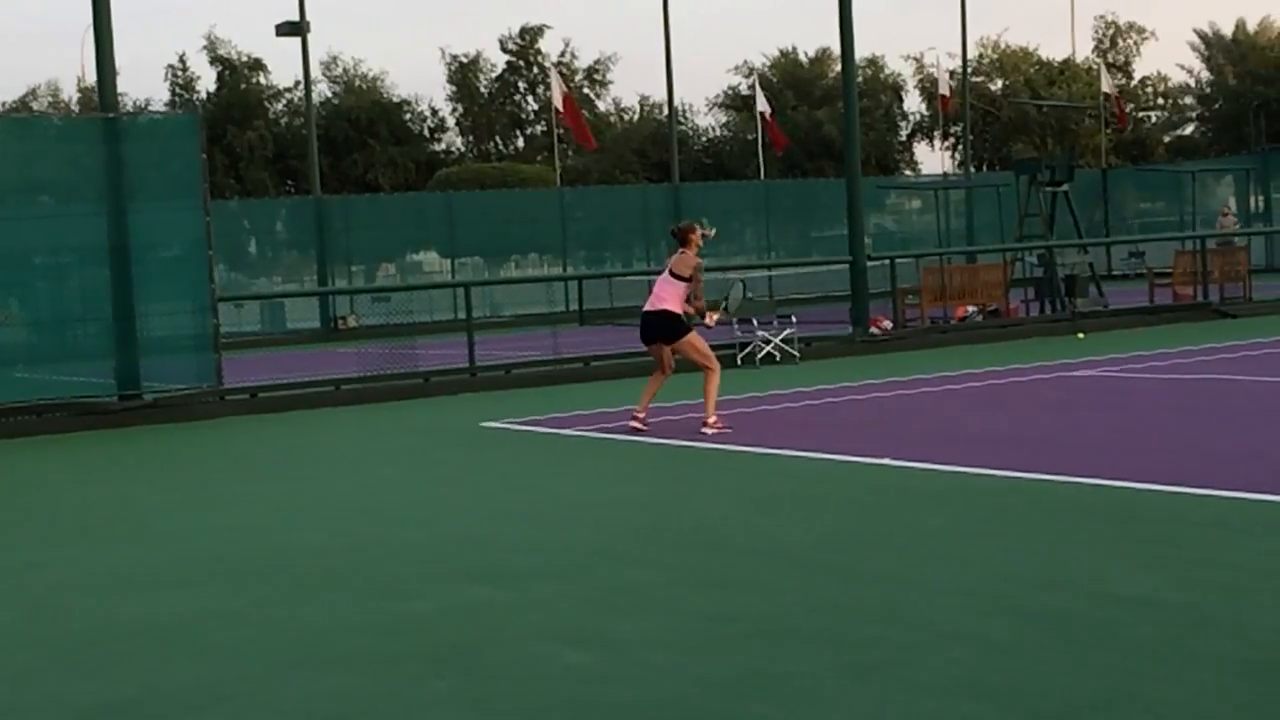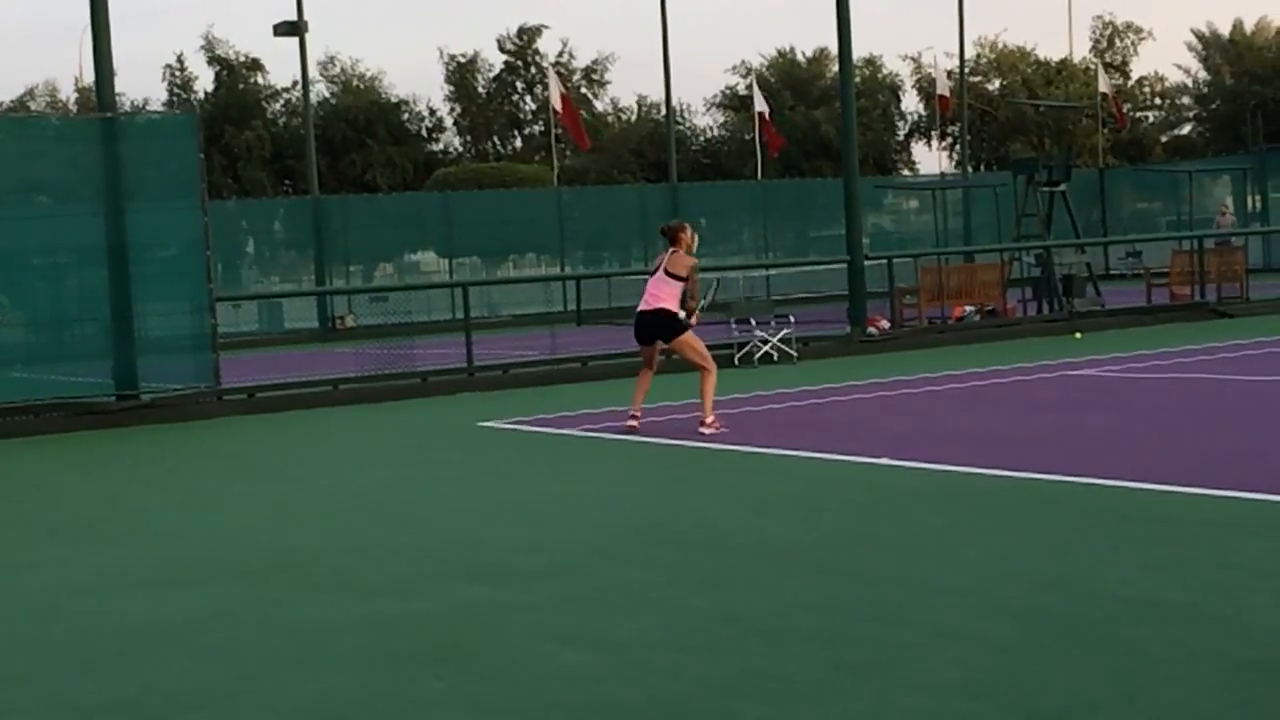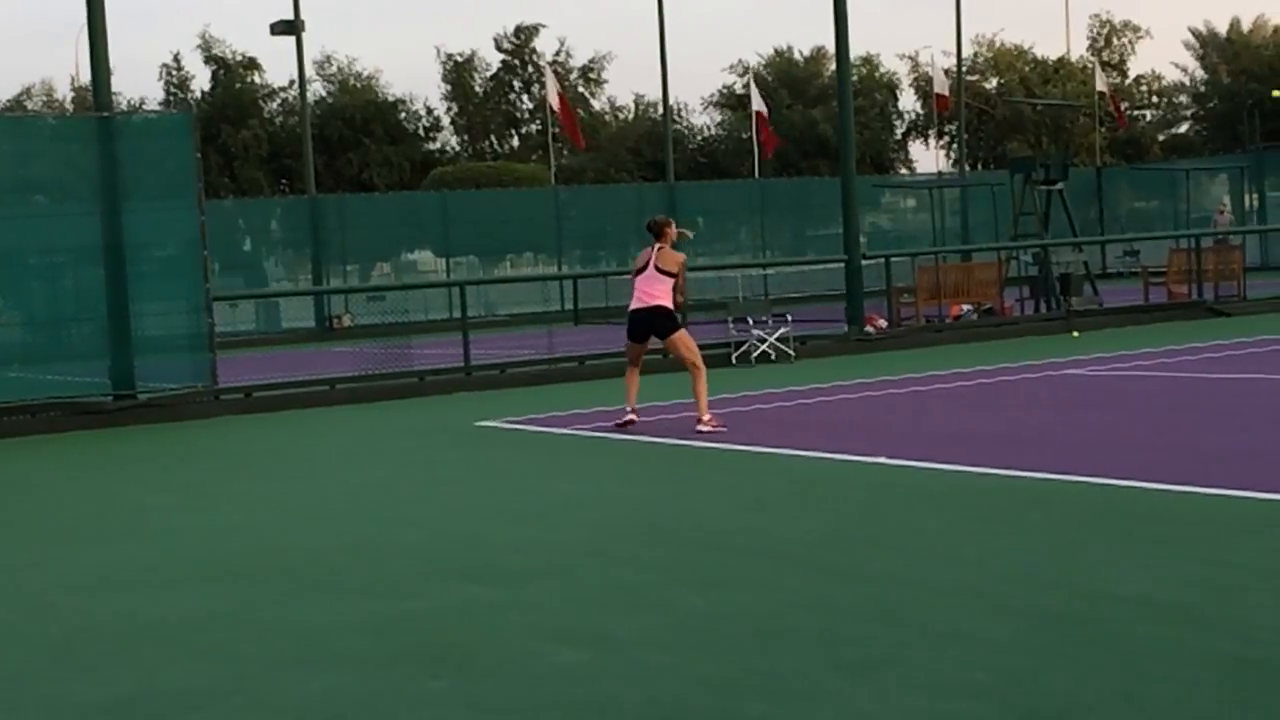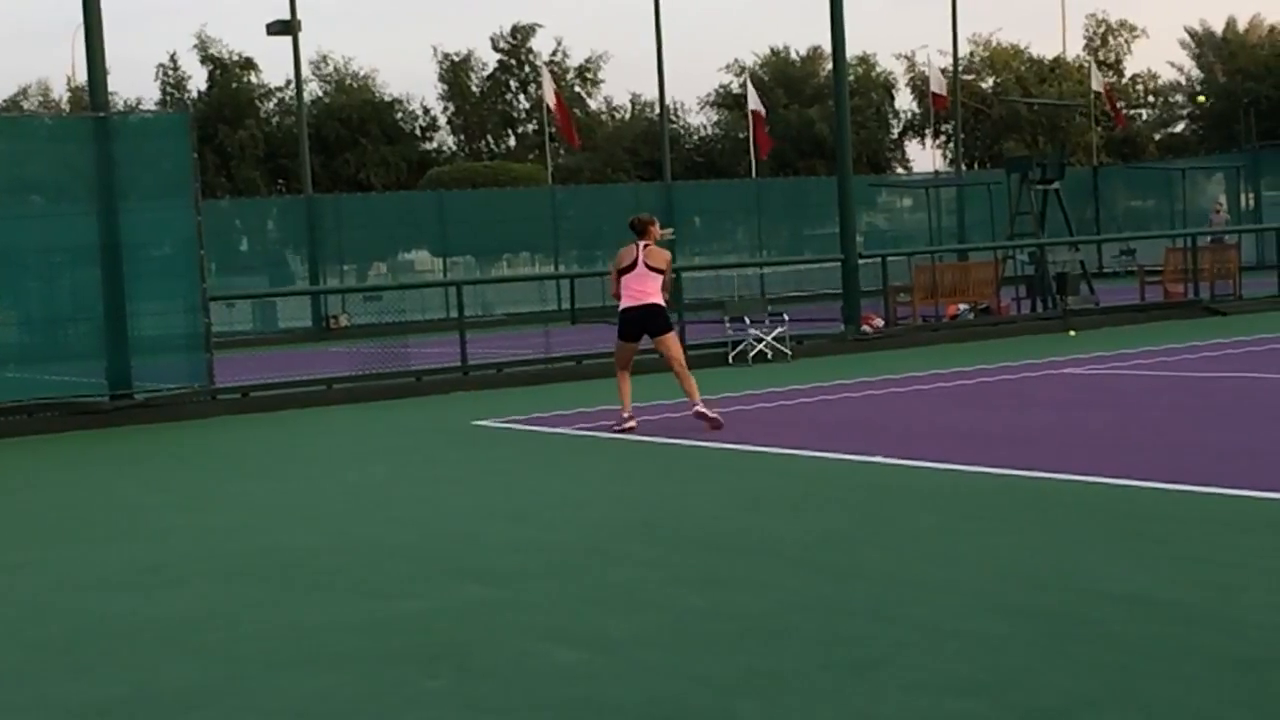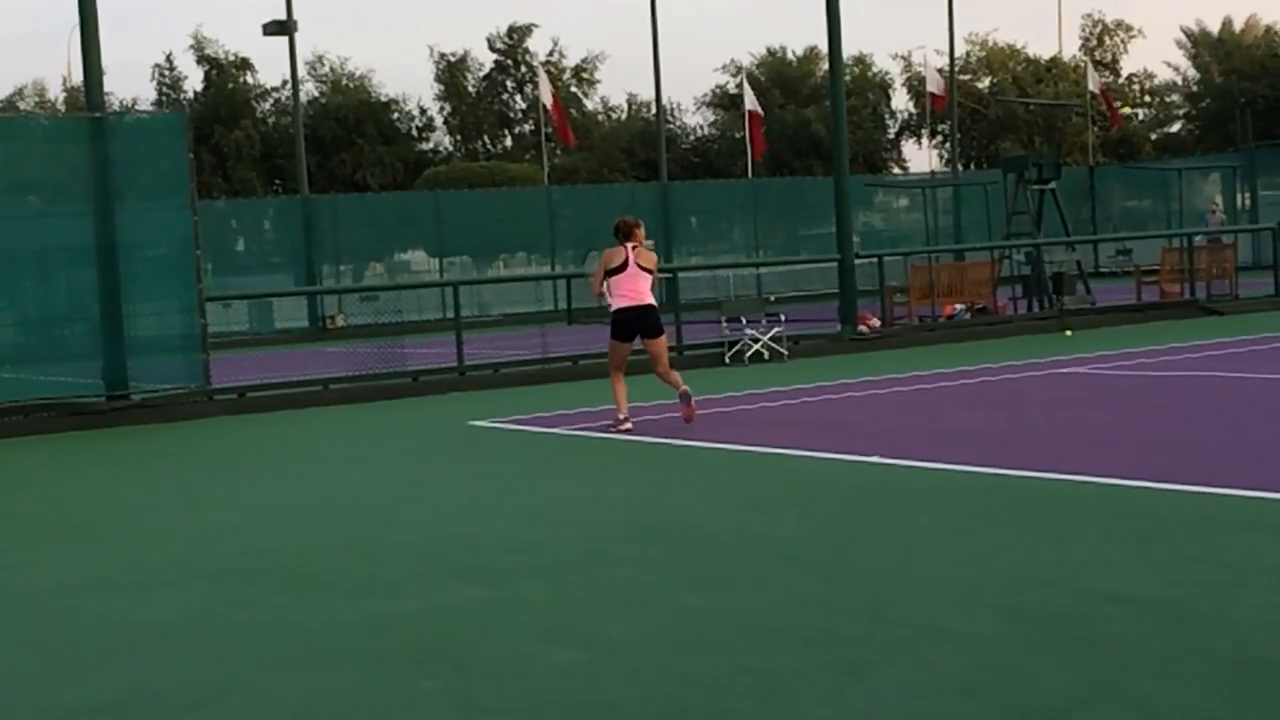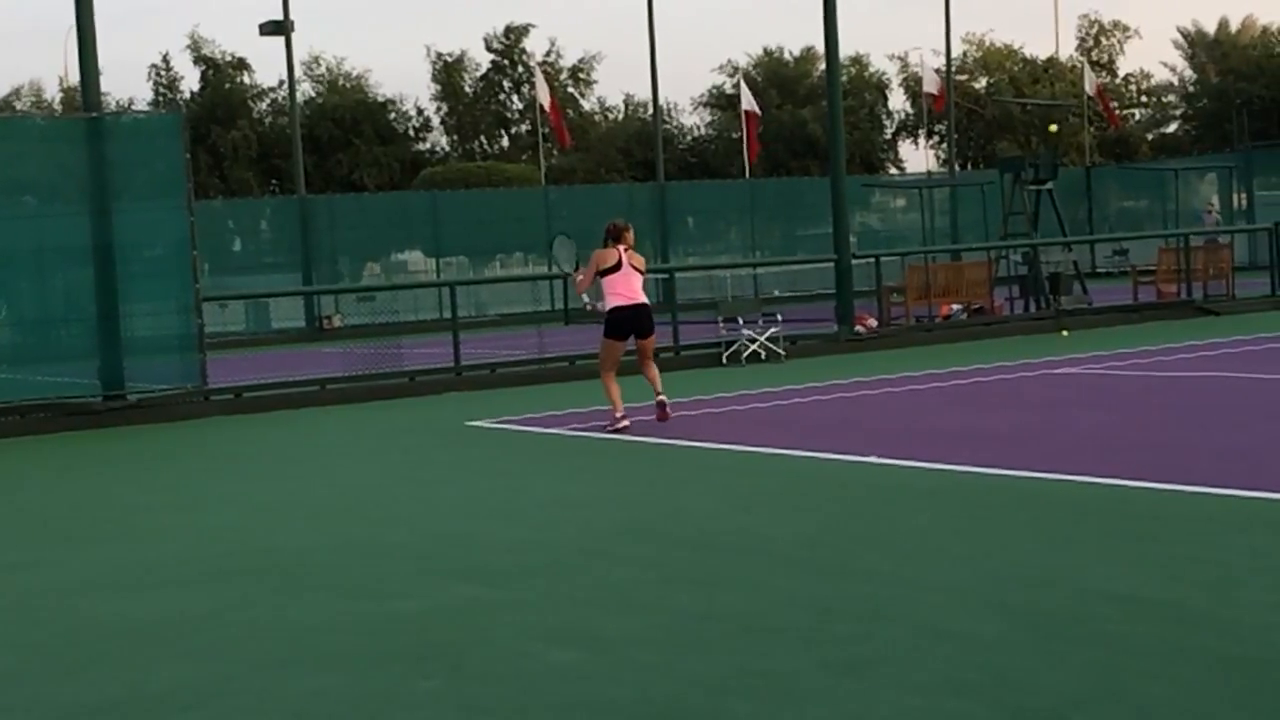
dt=0.3s
person 1, frame 1
left shoulder: (674, 259)
right shoulder: (694, 262)
right elbow: (697, 302)
left wrist: (698, 313)
right wrist: (706, 317)
left hip: (648, 321)
right hip: (668, 321)
left knee: (664, 369)
right knee: (712, 367)
left ankle: (639, 415)
right ankle: (710, 420)
person 1, frame 2
left shoulder: (661, 259)
right shoulder: (689, 262)
right elbow: (691, 302)
left wrist: (680, 313)
right wrist: (690, 316)
left hip: (642, 319)
right hip: (665, 319)
left knee: (649, 366)
right knee: (708, 367)
left ankle: (634, 413)
right ankle: (708, 420)
person 1, frame 3
left shoulder: (642, 255)
right shoulder: (678, 258)
right elbow: (679, 298)
left hip: (636, 316)
right hip: (662, 316)
left knee: (633, 365)
right knee: (697, 367)
left ankle: (630, 410)
right ankle: (704, 418)
person 1, frame 4
left shoulder: (622, 253)
right shoulder: (664, 255)
left elbow: (614, 292)
left hip: (628, 316)
right hip: (655, 313)
left knee: (622, 370)
right knee: (680, 368)
left ankle: (627, 415)
right ankle: (698, 406)
person 1, frame 5
left shoulder: (608, 255)
right shoulder: (651, 257)
left elbow: (596, 290)
left hip: (622, 316)
right hip: (648, 312)
left knee: (616, 372)
right knee: (662, 369)
left ankle: (623, 417)
right ankle: (682, 388)
person 1, frame 6
left shoulder: (600, 255)
right shoulder: (640, 260)
left elbow: (582, 288)
left wrist: (579, 277)
right wrist: (602, 304)
left hip: (618, 316)
right hip: (642, 311)
left knee: (607, 372)
right knee: (647, 362)
left ankle: (619, 415)
right ankle: (659, 393)
